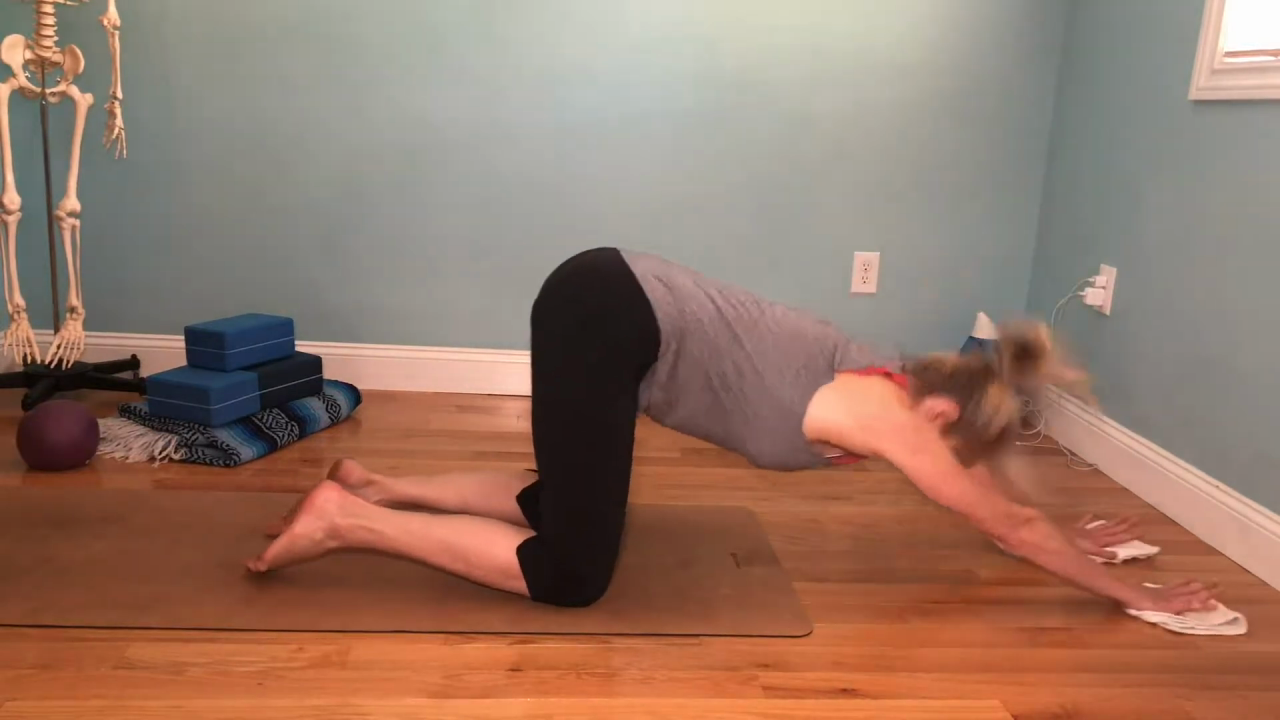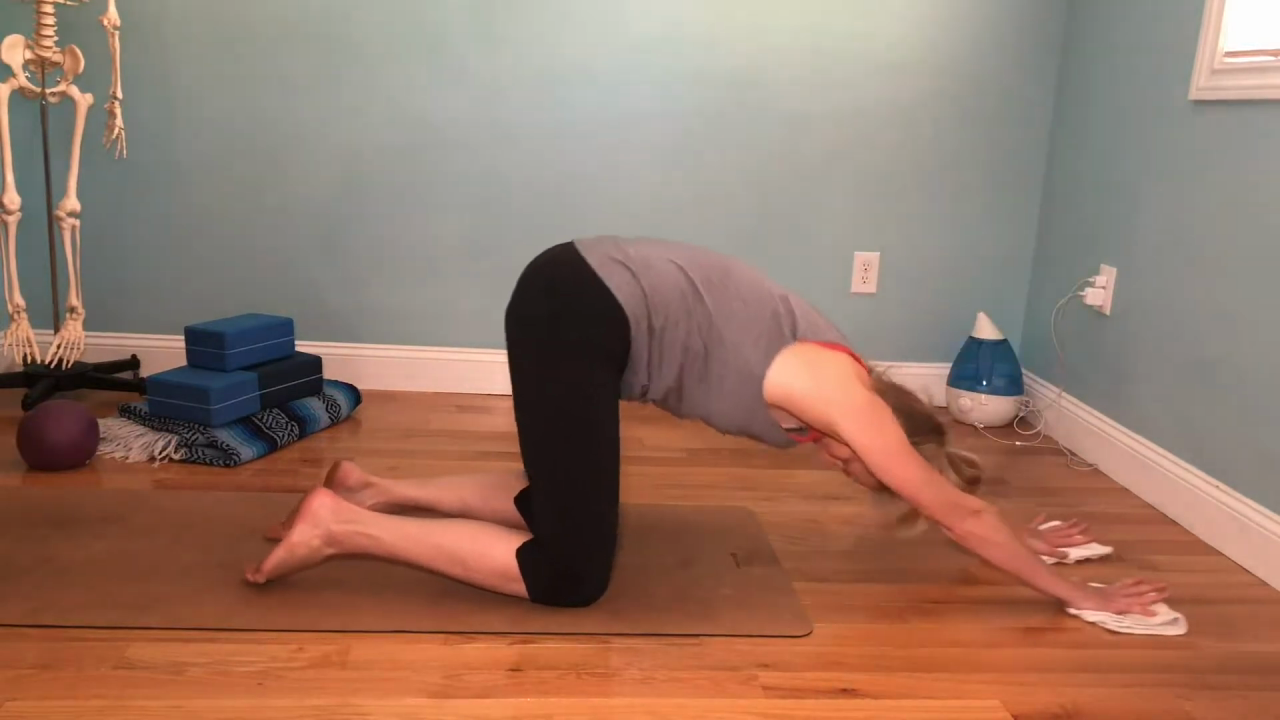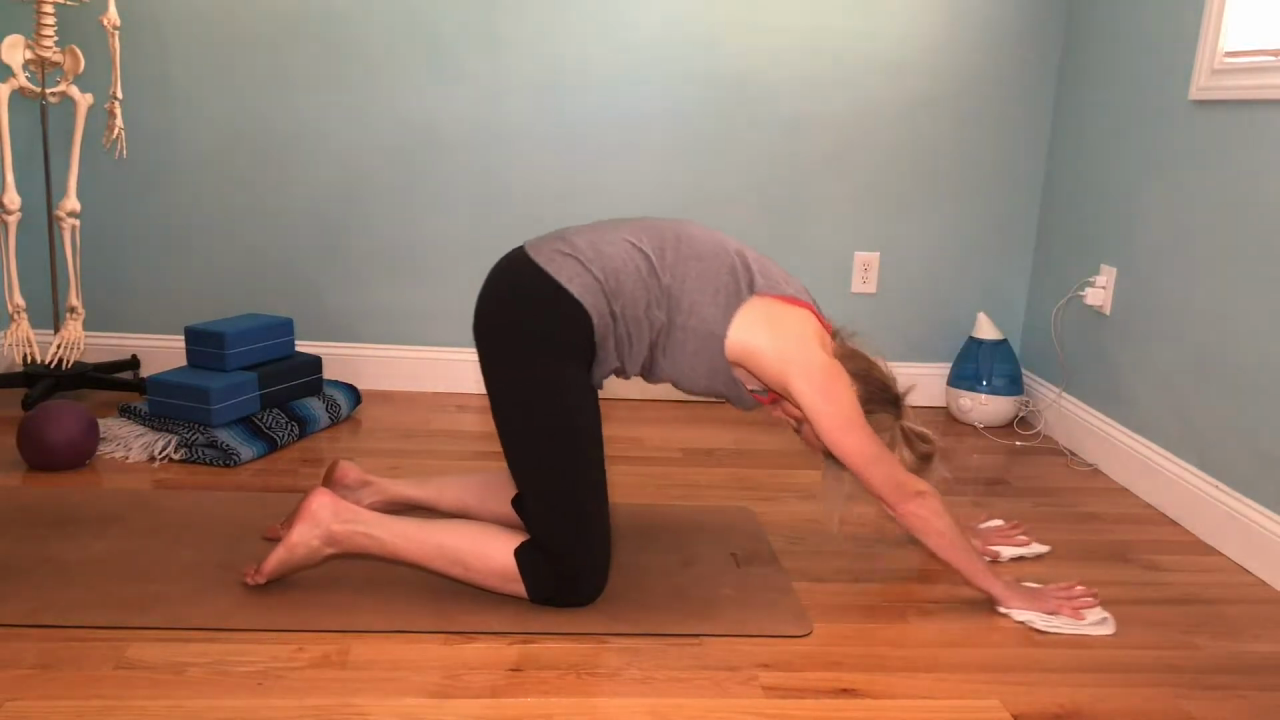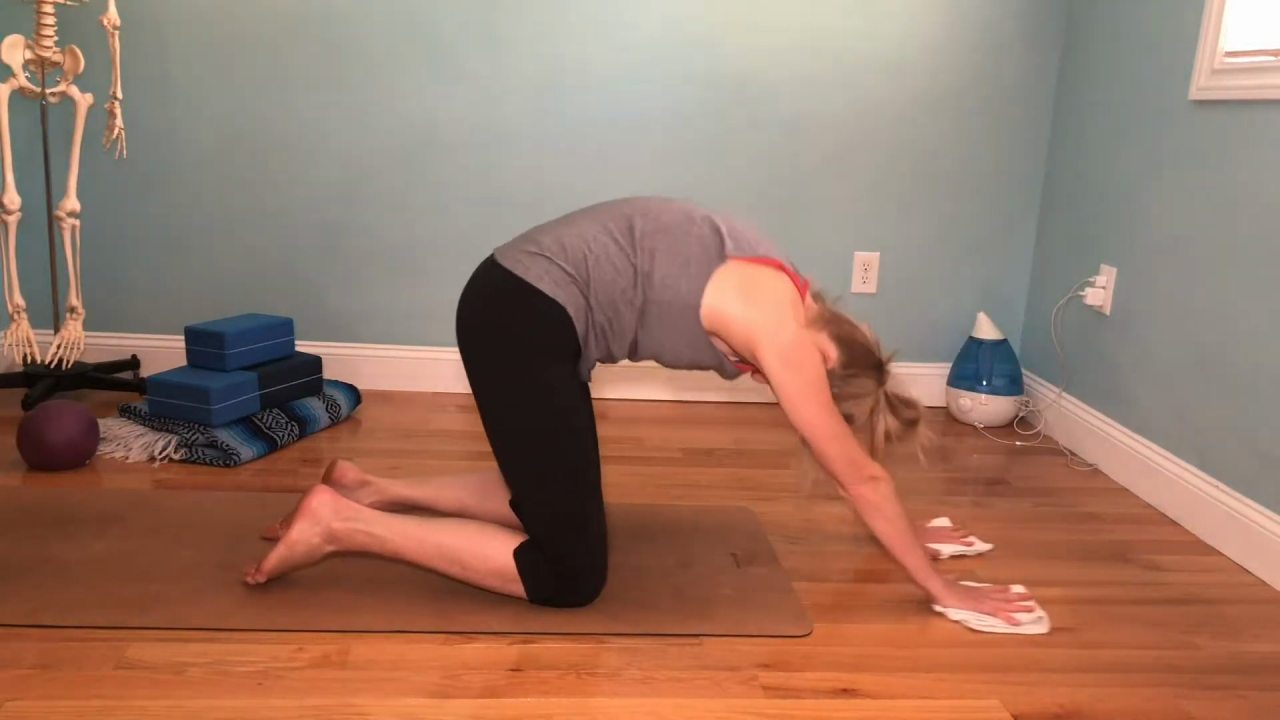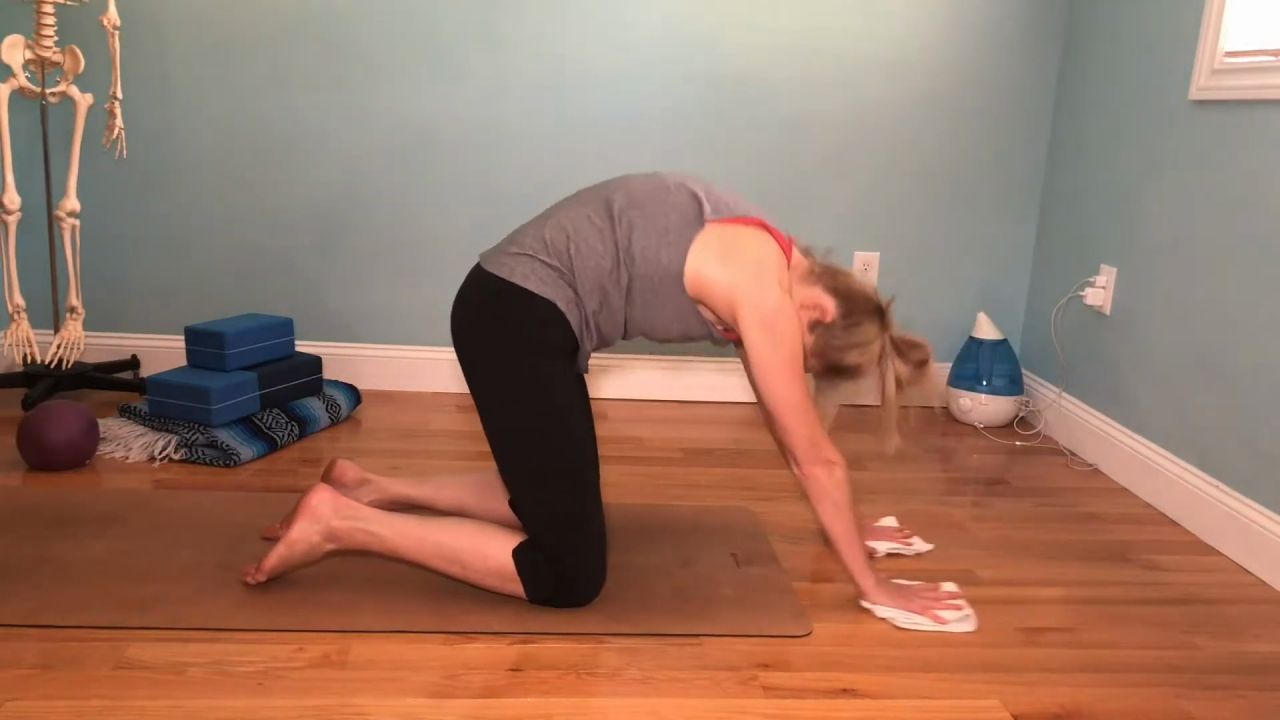
dt=0.2s
person 1, frame 1
left shoulder: (879, 387)
right shoulder: (885, 420)
left elbow: (1004, 520)
right elbow: (1008, 522)
left wrist: (1070, 542)
right wrist: (1132, 595)
left hip: (601, 298)
right hip: (605, 321)
left knee: (569, 505)
right knee: (573, 571)
left ankle: (378, 488)
right ankle: (350, 520)
person 1, frame 2
left shoulder: (835, 373)
right shoulder: (845, 396)
left elbow: (954, 507)
right elbow: (958, 512)
left wrist: (1021, 542)
right wrist: (1073, 594)
left hip: (571, 295)
right hip: (577, 316)
left knee: (568, 504)
right knee: (573, 572)
left ankle: (376, 489)
right ankle: (345, 526)
person 1, frame 3
left shoulder: (800, 333)
right shoulder: (807, 358)
left elbow: (900, 489)
right elbow: (904, 492)
left wrist: (960, 539)
right wrist: (1005, 593)
left hip: (537, 296)
right hip: (541, 315)
left knee: (560, 503)
right knee: (573, 573)
left ankle: (374, 490)
right ankle: (344, 527)
person 1, frame 4
left shoulder: (786, 300)
right shoulder: (784, 325)
left elbow: (852, 471)
right elbow: (859, 474)
left wrist: (903, 532)
right wrist: (942, 589)
left hip: (522, 304)
right hip: (522, 316)
left knee: (557, 504)
right knee: (572, 573)
left ankle: (370, 490)
right ankle: (341, 525)
person 1, frame 5
left shoulder: (769, 263)
right shoulder: (768, 289)
left elbow: (787, 423)
right elbow: (815, 456)
left wrist: (840, 526)
right wrist: (872, 586)
left hip: (519, 308)
right hip: (515, 316)
left knee: (554, 501)
right knee: (571, 574)
left ankle: (371, 489)
right ankle: (343, 522)
